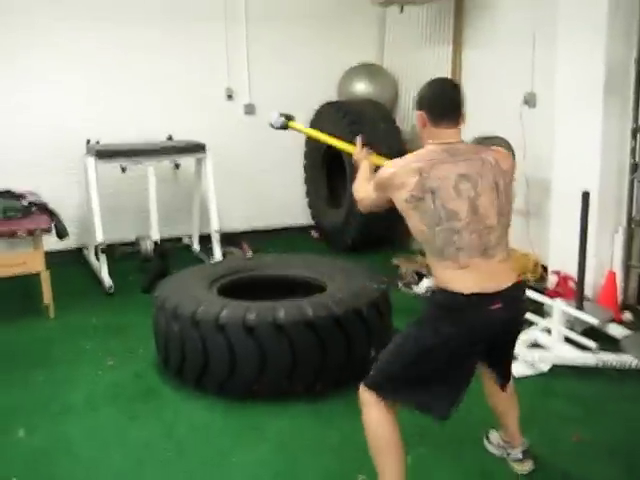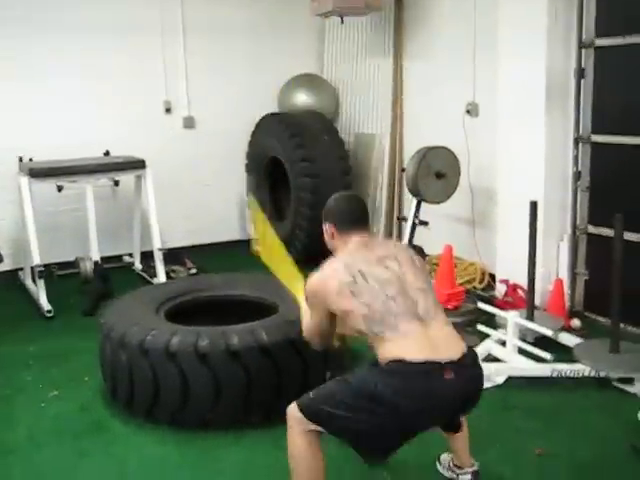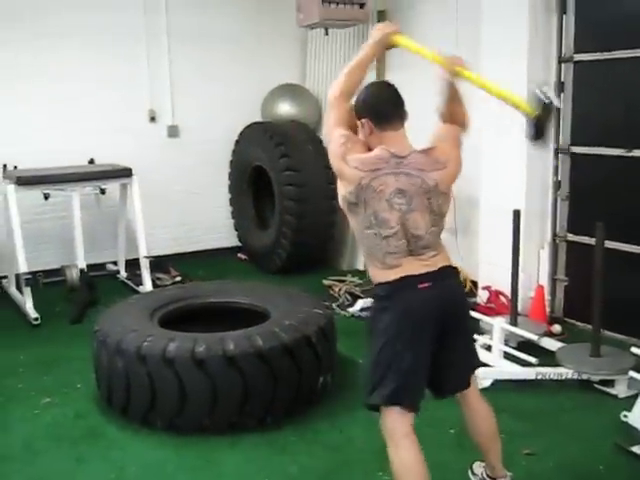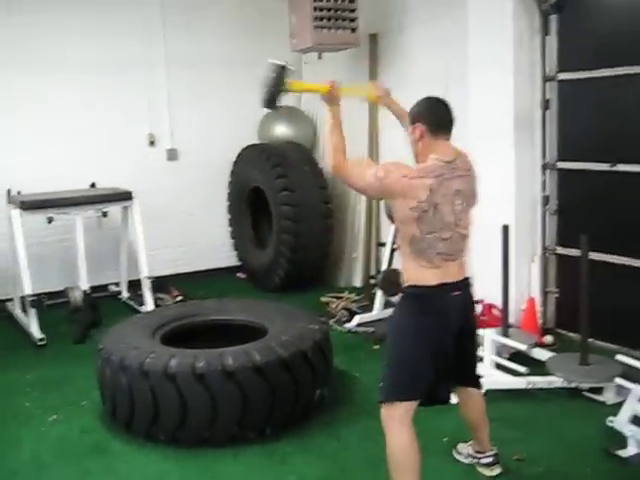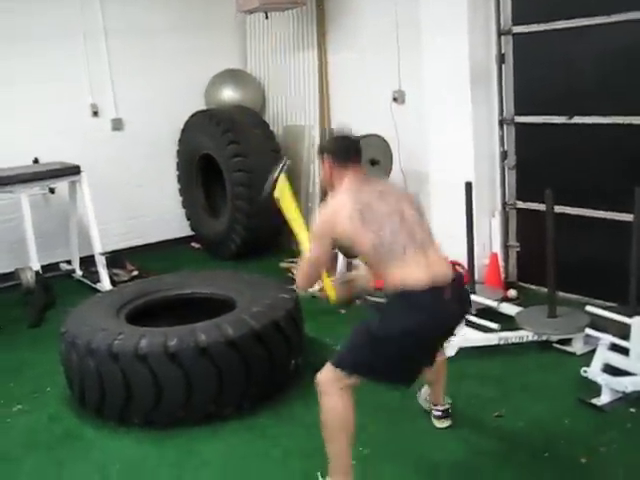
dt=1s
person 1, frame 1
left shoulder: (401, 173)
right shoulder: (500, 159)
left elbow: (365, 199)
left wrist: (362, 164)
left hip: (458, 310)
right hip: (510, 301)
left knee: (373, 395)
right knee: (489, 362)
right ankle: (515, 448)
person 1, frame 2
left shoulder: (323, 280)
right shoulder: (406, 253)
left elbow: (316, 339)
left wrist: (309, 310)
left hip: (410, 384)
right hip: (467, 374)
left knee: (299, 419)
person 1, frame 3
left shoulder: (350, 168)
right shoulder: (440, 166)
left elbow: (336, 103)
right elbow: (455, 122)
left wrist: (372, 44)
right wrist: (451, 79)
left hip: (399, 301)
right hip: (446, 287)
left knee: (396, 422)
right knee: (467, 389)
person 1, frame 4
left shoulder: (406, 180)
right shoulder: (463, 165)
left elbow: (339, 168)
right elbow: (434, 153)
left wrist: (333, 109)
right wrist: (391, 104)
left hip: (422, 304)
right hip: (460, 296)
left knee: (396, 413)
right knee: (466, 382)
person 1, frame 5
left shoulder: (333, 210)
right shoulder: (395, 191)
left elbow: (304, 280)
right wrist: (353, 281)
left hip: (416, 307)
right hip: (453, 295)
left knee: (331, 382)
right knee: (427, 335)
right ankle: (438, 404)
